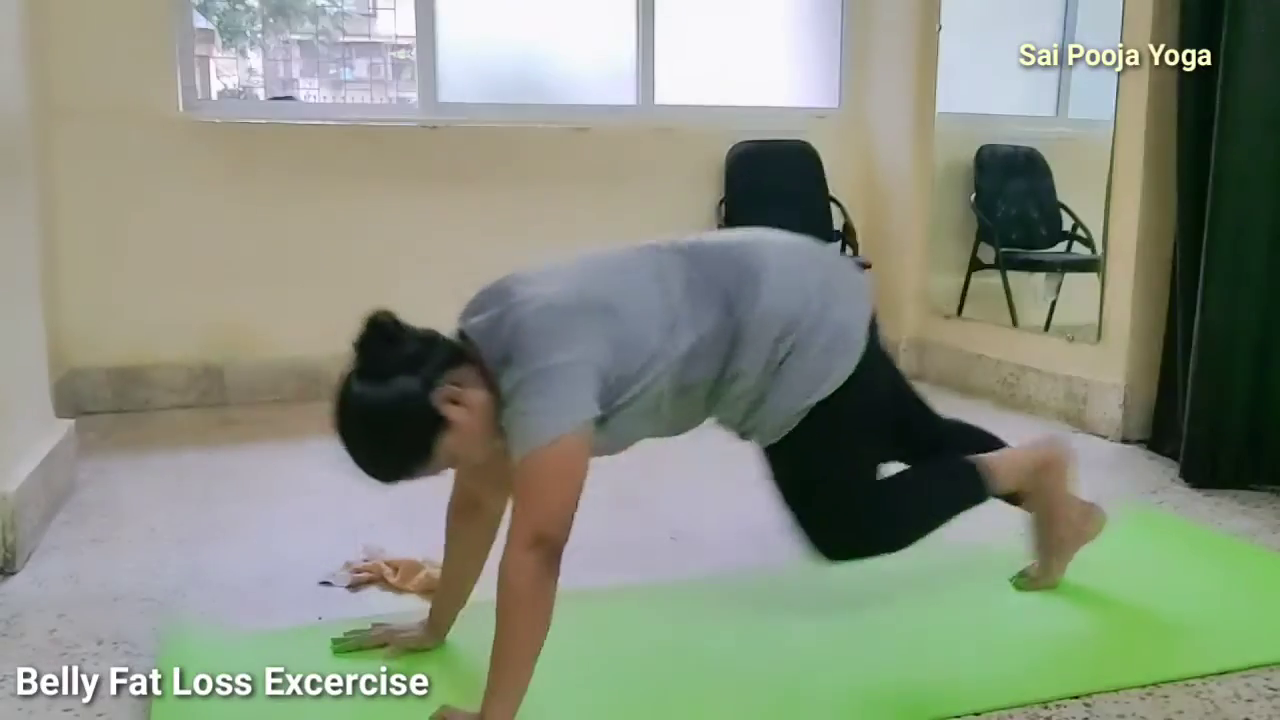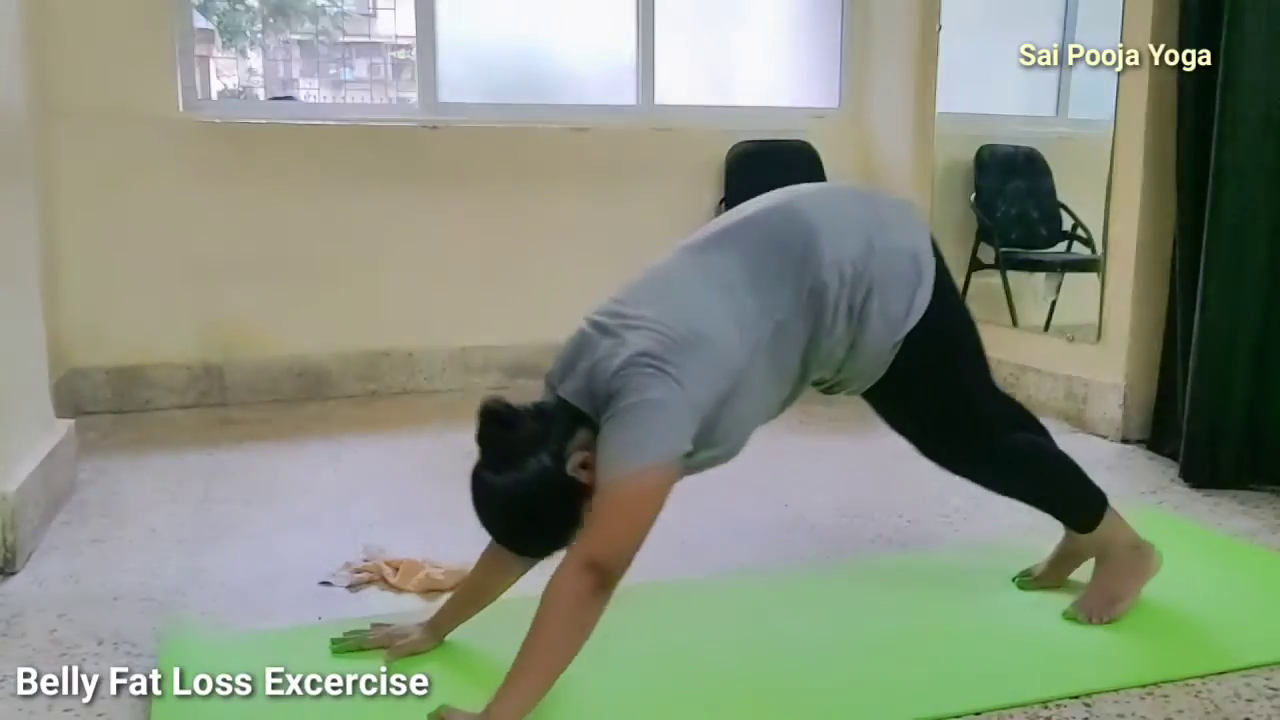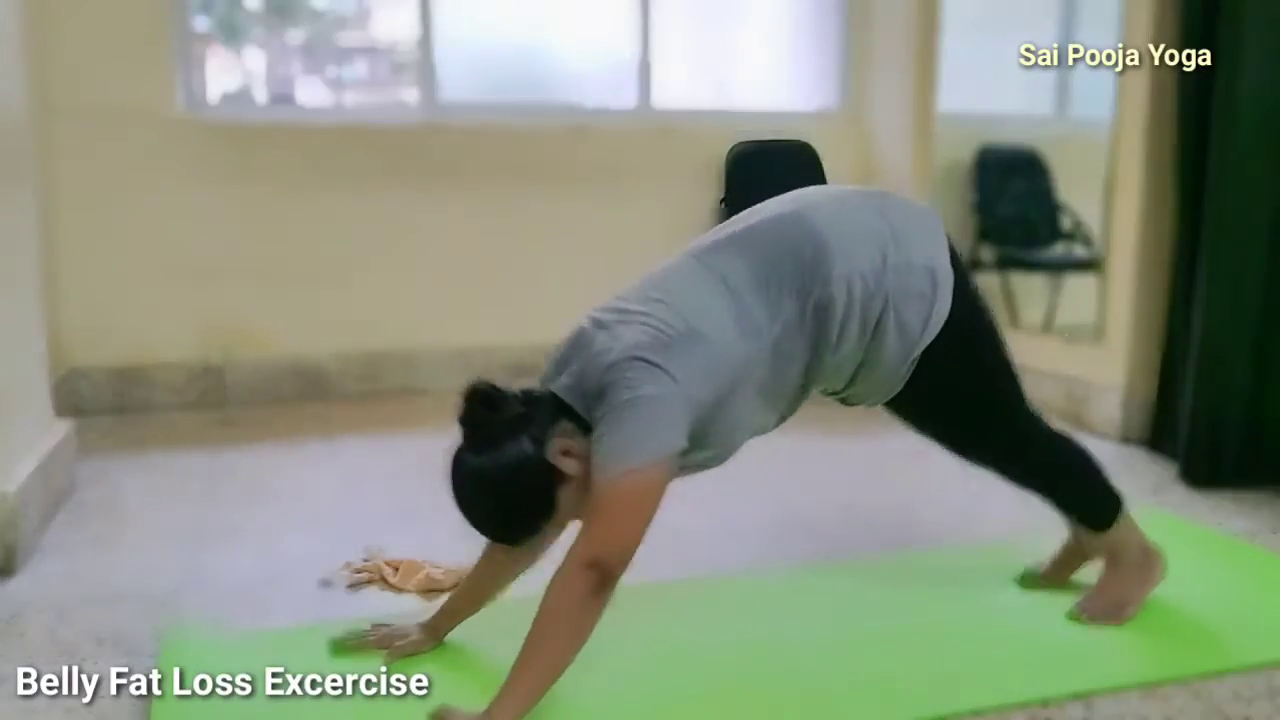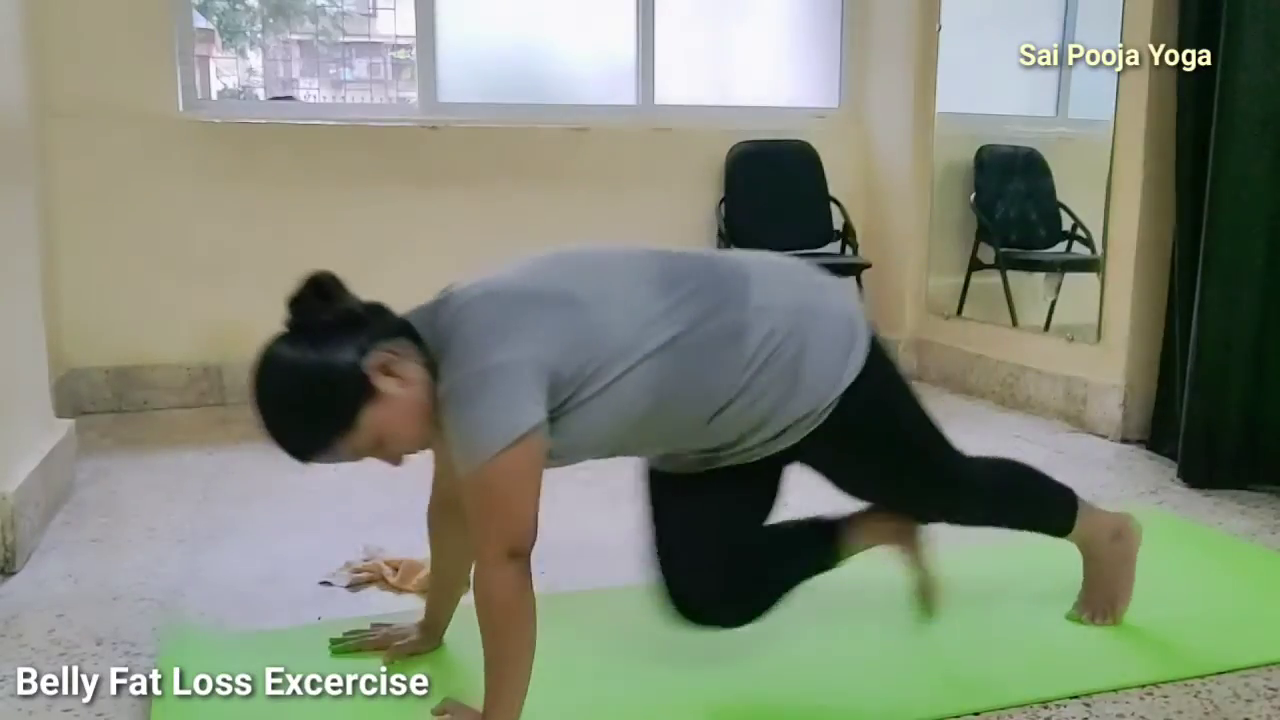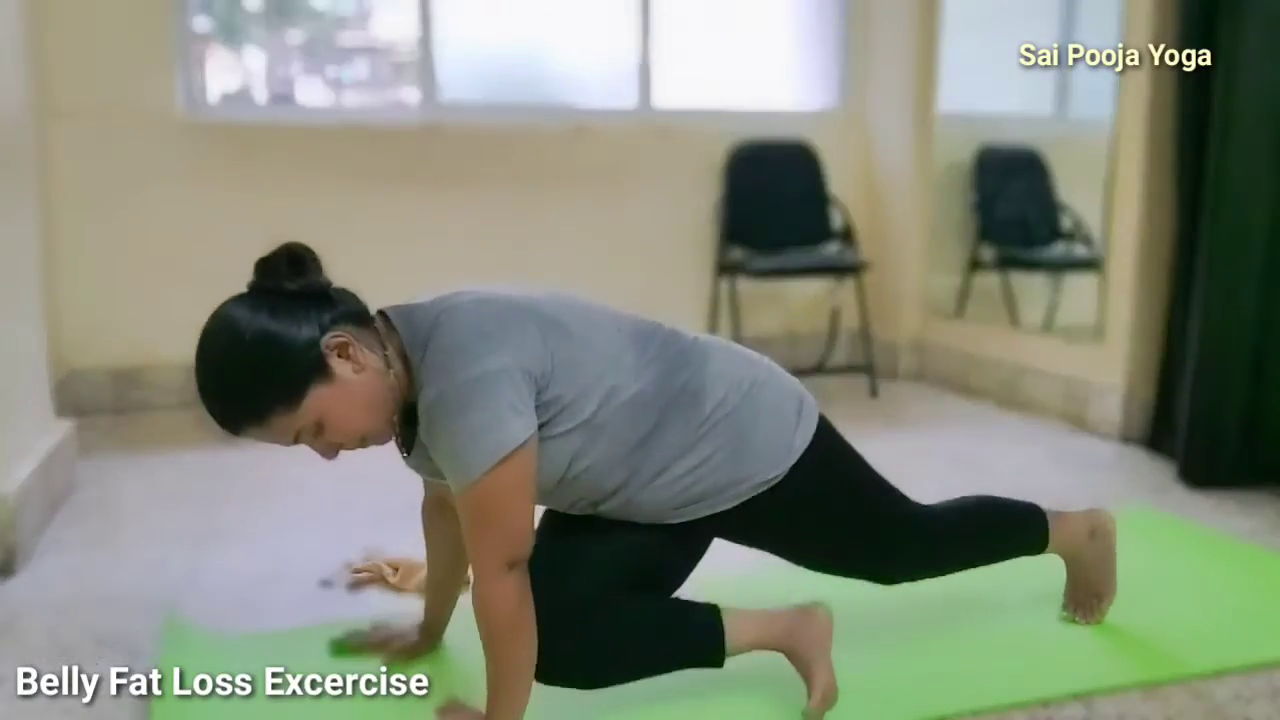
dt=0.4s
person 1, frame 1
left shoulder: (540, 376)
right shoulder: (472, 355)
left elbow: (534, 549)
right elbow: (479, 501)
right wrist: (432, 626)
left hip: (798, 331)
right hip: (776, 307)
left knee: (845, 528)
right knee: (911, 436)
left ankle: (1022, 471)
right ankle: (1068, 511)
person 1, frame 2
left shoulder: (648, 402)
right shoulder: (569, 407)
left elbow: (591, 572)
right elbow: (528, 531)
right wrist: (434, 626)
left hip: (872, 267)
right hip: (809, 249)
left knee: (971, 433)
right knee: (968, 422)
left ankle: (1123, 546)
right ankle: (1081, 534)
person 1, frame 3
left shoulder: (636, 400)
right shoulder: (561, 400)
left elbow: (593, 568)
right elbow: (527, 526)
right wrist: (437, 625)
left hip: (889, 281)
right hip: (830, 251)
left knee: (1002, 432)
right knee: (971, 432)
left ankle: (1132, 550)
right ankle: (1085, 529)
person 1, frame 4
left shoulder: (481, 364)
right shoulder: (434, 352)
left elbow: (504, 557)
right elbow: (455, 503)
right wrist: (429, 628)
left hip: (796, 357)
right hip: (705, 406)
left knee: (942, 482)
right knee: (708, 597)
left ankle: (1101, 532)
right ankle: (878, 529)
person 1, frame 5
left shoulder: (465, 373)
right shoulder: (402, 366)
left elbow: (502, 570)
right elbow: (445, 508)
right wrist: (429, 630)
left hip: (746, 442)
right hip: (645, 476)
left knee: (899, 545)
right knee: (559, 643)
left ankle: (1076, 531)
right ankle: (777, 633)
